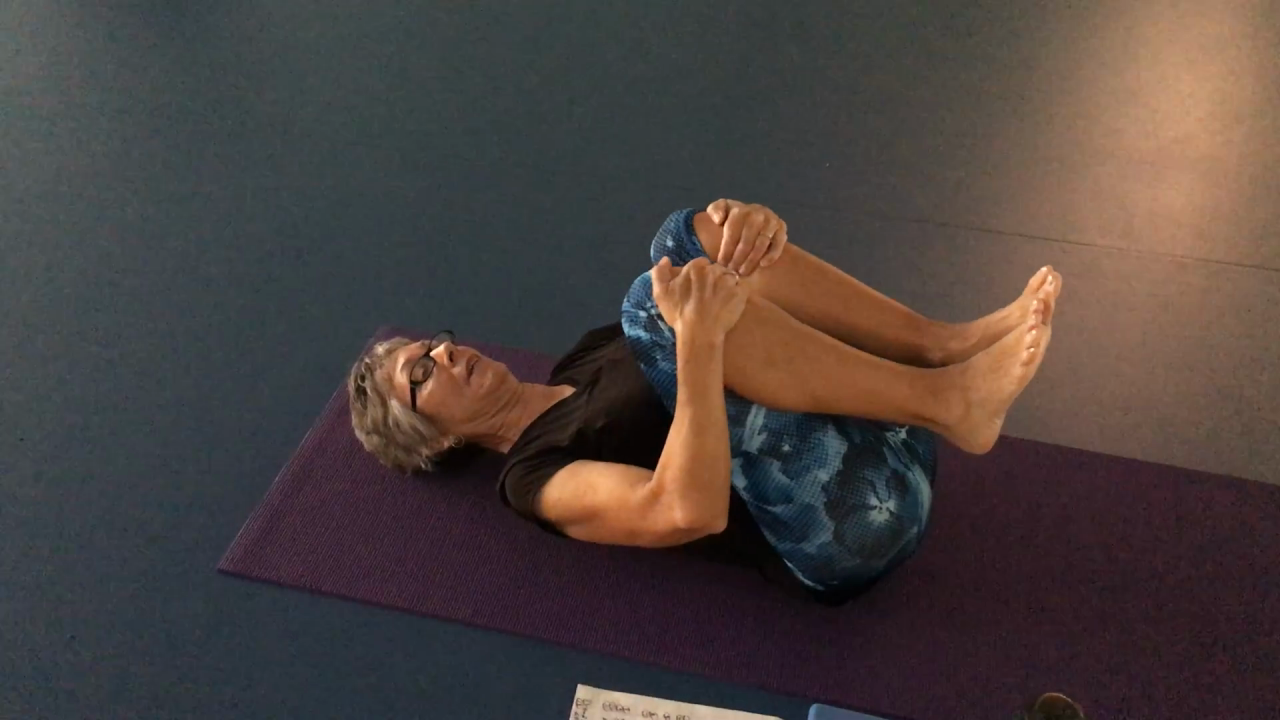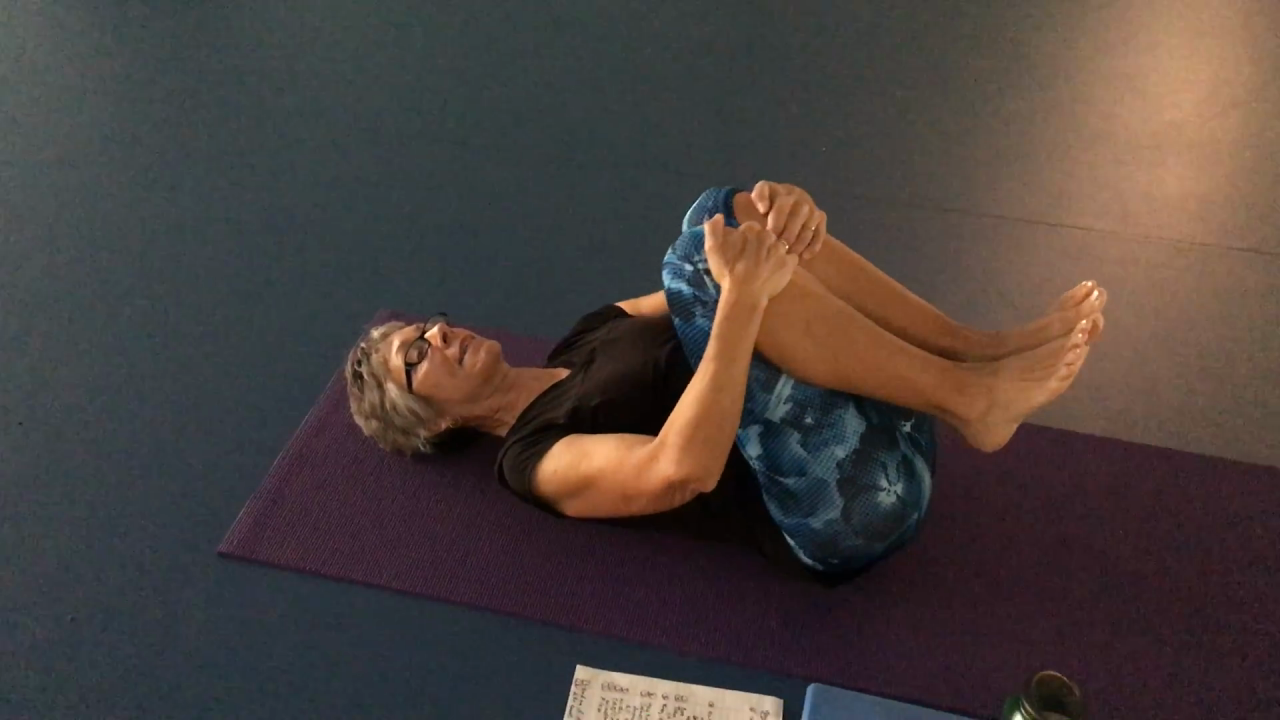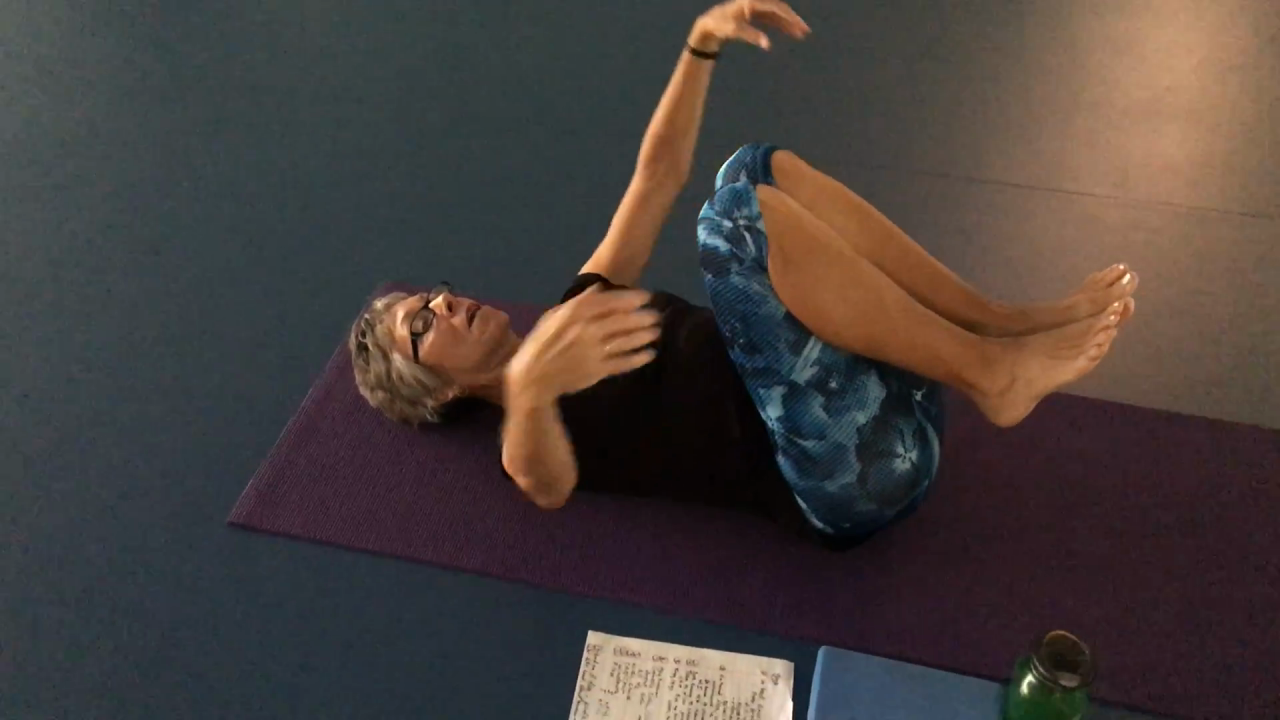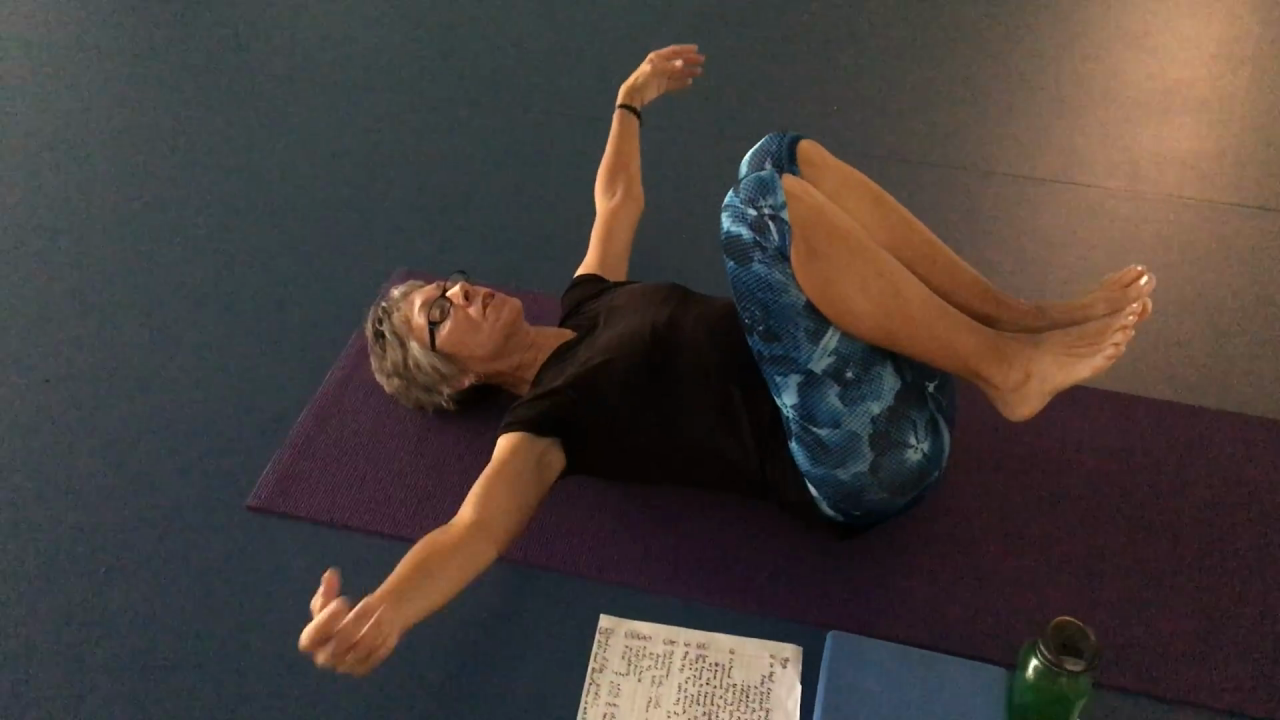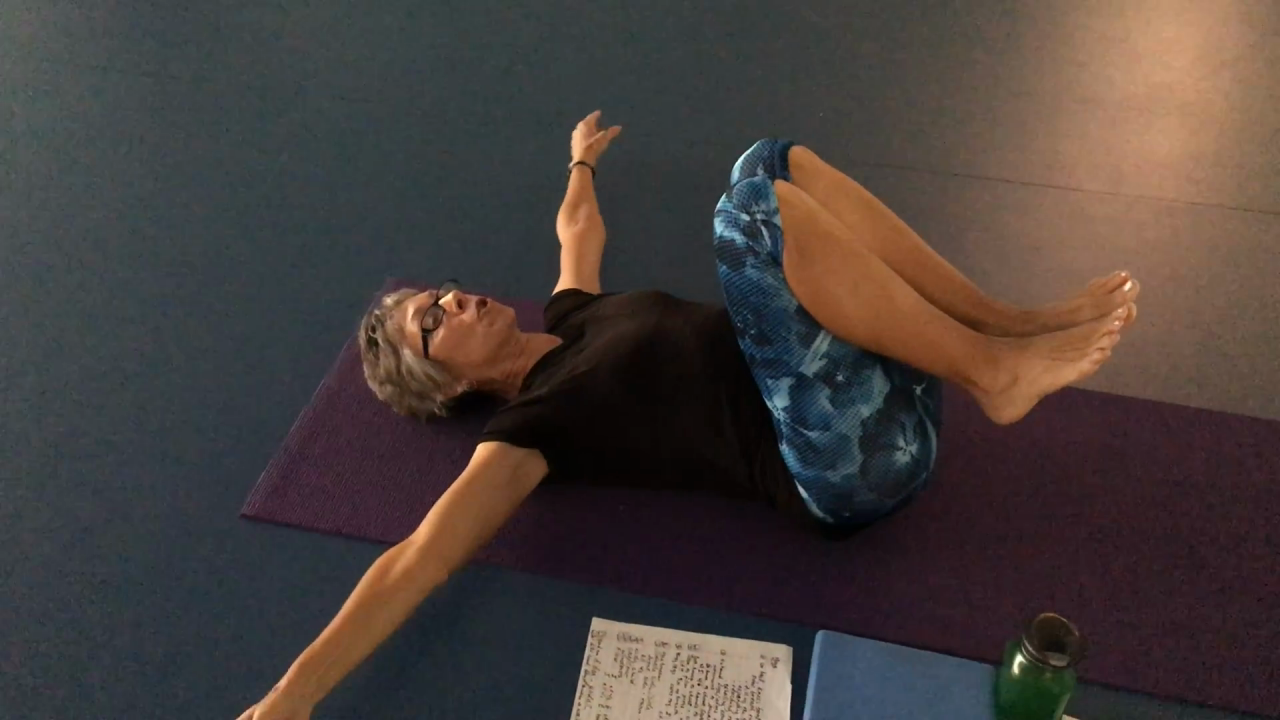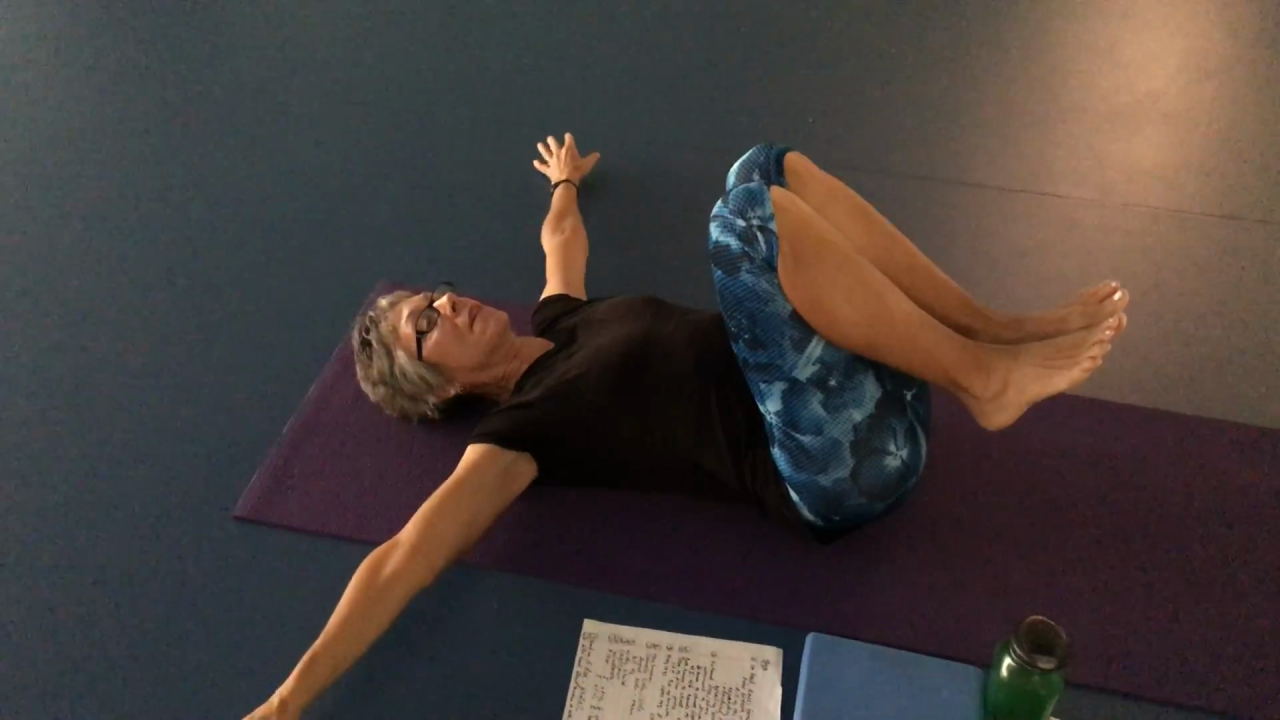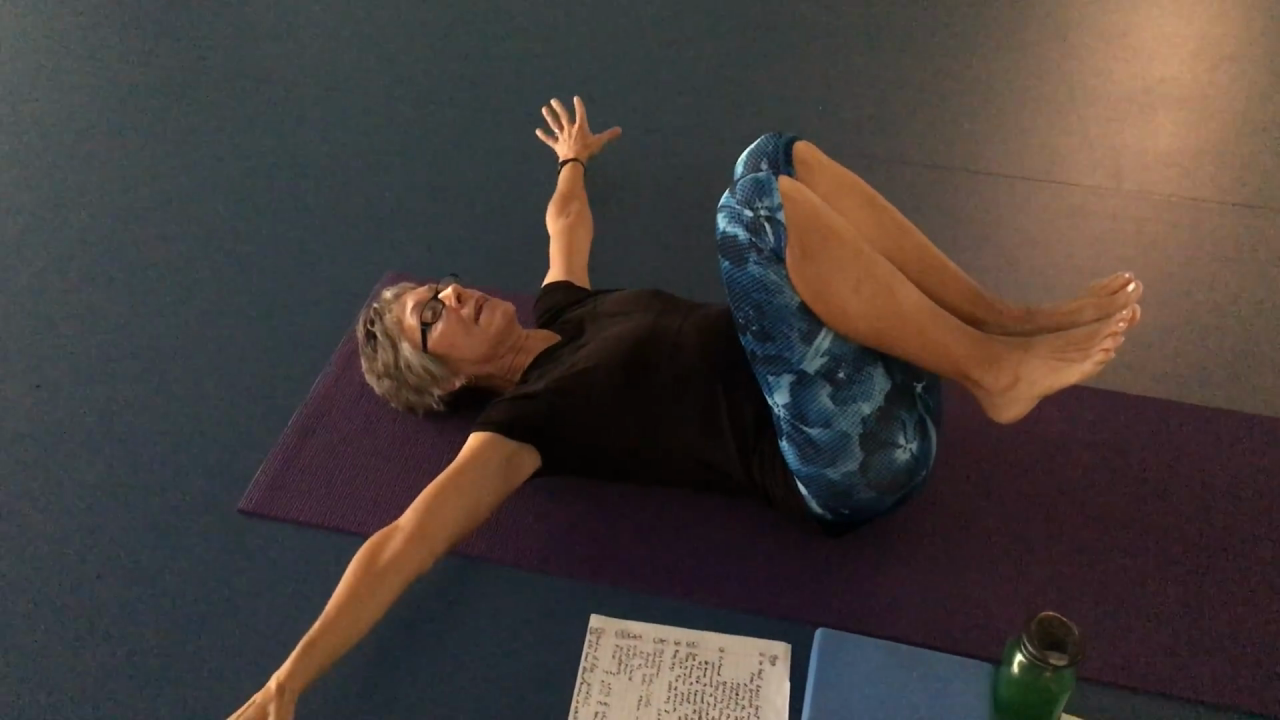
dt=0.7s
person 1, frame 1
left shoulder: (595, 352)
right shoulder: (538, 479)
right elbow: (692, 512)
left wrist: (749, 224)
right wrist: (697, 337)
left hip: (880, 446)
right hip: (850, 524)
left knee: (696, 239)
right knee: (660, 311)
left ankle: (946, 345)
right ankle: (949, 402)
person 1, frame 2
left shoulder: (589, 333)
right shoulder: (535, 462)
left elbow: (736, 286)
right elbow: (683, 472)
left wrist: (779, 209)
right wrist: (744, 298)
left hip: (882, 438)
right hip: (847, 512)
left knee: (725, 219)
right knee: (703, 262)
left ankle: (977, 350)
right ankle: (971, 397)
person 1, frame 3
left shoulder: (579, 304)
right shoulder: (530, 431)
left elbow: (657, 173)
right elbow: (551, 480)
right wrist: (533, 383)
left hip: (888, 408)
right hip: (852, 475)
left knee: (758, 174)
right knee: (741, 218)
left ankle: (1003, 327)
right ankle: (991, 375)
person 1, frame 4
left shoulder: (587, 302)
right shoulder: (542, 423)
left elbow: (618, 198)
right elbow: (473, 530)
left wrist: (633, 97)
right wrist: (372, 617)
left hip: (898, 405)
right hip: (857, 464)
left knee: (784, 158)
right knee: (764, 206)
left ankle: (1017, 325)
right ankle: (1006, 369)
person 1, frame 5
left shoulder: (570, 316)
right shoulder: (527, 428)
left elbow: (580, 229)
right elbow: (417, 559)
left wrist: (581, 159)
left hip: (878, 400)
right hip: (846, 463)
left knee: (771, 168)
right knee: (757, 216)
left ankle: (1009, 323)
right ankle: (995, 371)
person 1, frame 6
left shoulder: (557, 321)
right shoulder: (516, 431)
left elbow: (563, 236)
right elbow: (404, 560)
left wrist: (565, 182)
left hip: (872, 409)
right hip: (840, 468)
left knee: (770, 169)
right knee: (750, 218)
left ankle: (1001, 331)
right ankle: (988, 378)
person 1, frame 7
left shoulder: (562, 314)
right shoulder: (523, 421)
left elbow: (566, 222)
right elbow: (403, 545)
left hip: (881, 396)
right hip: (845, 458)
left knee: (776, 161)
right knee: (761, 208)
left ankle: (1012, 322)
right ankle: (999, 371)
